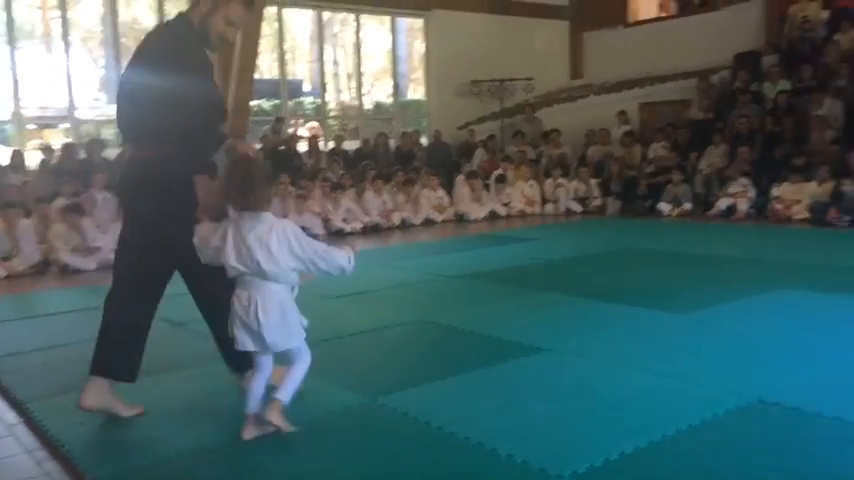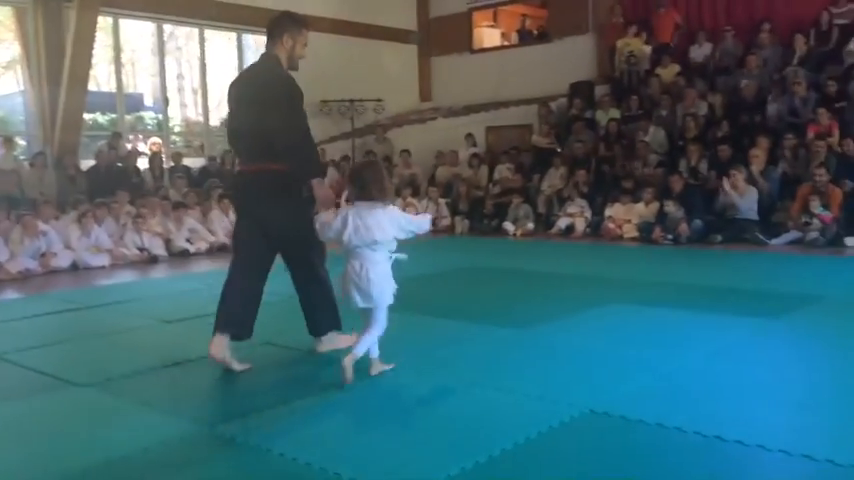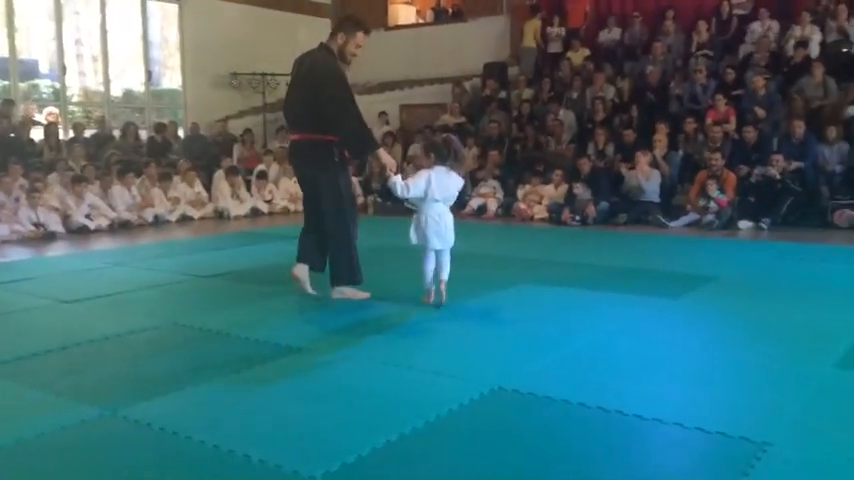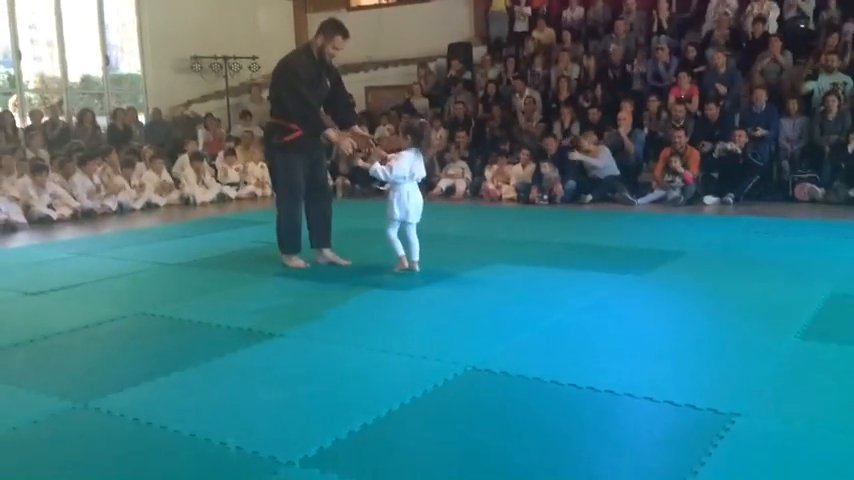
dt=1s
person 1, frame 1
left shoulder: (170, 46)
right shoulder: (178, 48)
right elbow: (177, 120)
left wrist: (224, 142)
right wrist: (199, 175)
left hip: (145, 176)
right hip: (171, 184)
left knee: (139, 283)
right knee: (214, 275)
left ankle: (102, 383)
right ankle: (248, 366)
person 1, frame 2
left shoulder: (242, 81)
right shoulder: (280, 82)
right elbow: (295, 136)
right wrist: (317, 180)
left hip: (248, 182)
right hip: (282, 184)
left knee: (249, 264)
right knee: (308, 258)
left ankle: (224, 337)
right ankle: (326, 332)
person 1, frame 3
left shoulder: (306, 61)
right shoulder: (328, 69)
right elbow: (348, 115)
right wrist: (378, 152)
left hip: (302, 148)
right hip: (322, 151)
left knee: (317, 213)
right knee: (341, 218)
left ankle: (304, 264)
right ankle: (343, 283)
person 1, frame 4
left shoulder: (326, 67)
right shoulder: (293, 65)
left elbow: (338, 100)
right elbow: (303, 107)
left wrist: (354, 129)
right wrist: (334, 136)
left hip: (310, 136)
right hip: (284, 137)
left knee: (320, 194)
right knee: (291, 197)
left ankle: (323, 250)
right ankle: (289, 251)
person 2, frame 1
left shoulder: (227, 229)
right shoulder: (283, 230)
left elbow: (205, 250)
right elbow: (320, 255)
left wrist: (204, 226)
right wrist: (346, 258)
left hip: (244, 302)
right hip: (274, 305)
left knee: (263, 366)
right knee: (302, 358)
left ankle: (252, 422)
right ankle: (276, 407)
person 2, frame 2
left shoulder: (345, 215)
right shoulder: (390, 213)
left elbow: (324, 231)
right elbow: (417, 224)
left wrist: (326, 213)
right wrist: (426, 217)
left hip: (355, 271)
right hip: (377, 273)
left knee: (373, 318)
right knee: (378, 322)
left ankle: (375, 363)
right ankle: (351, 358)
person 2, frame 3
left shoulder: (424, 176)
right shoulder: (451, 176)
left elbow: (404, 190)
right elbow: (459, 184)
left wrist: (393, 178)
left hip: (426, 220)
right hip: (444, 220)
left knee: (429, 257)
right knee: (444, 257)
left ankle: (430, 293)
right ankle: (442, 283)
person 2, frame 4
left shoulder: (404, 157)
right shoulder: (417, 156)
left elbow: (386, 173)
left wrist: (366, 165)
right wrist: (386, 157)
left hip: (402, 197)
right hip: (414, 196)
left knee: (391, 231)
right knee: (411, 232)
left ankle: (403, 260)
right ankle: (414, 263)
